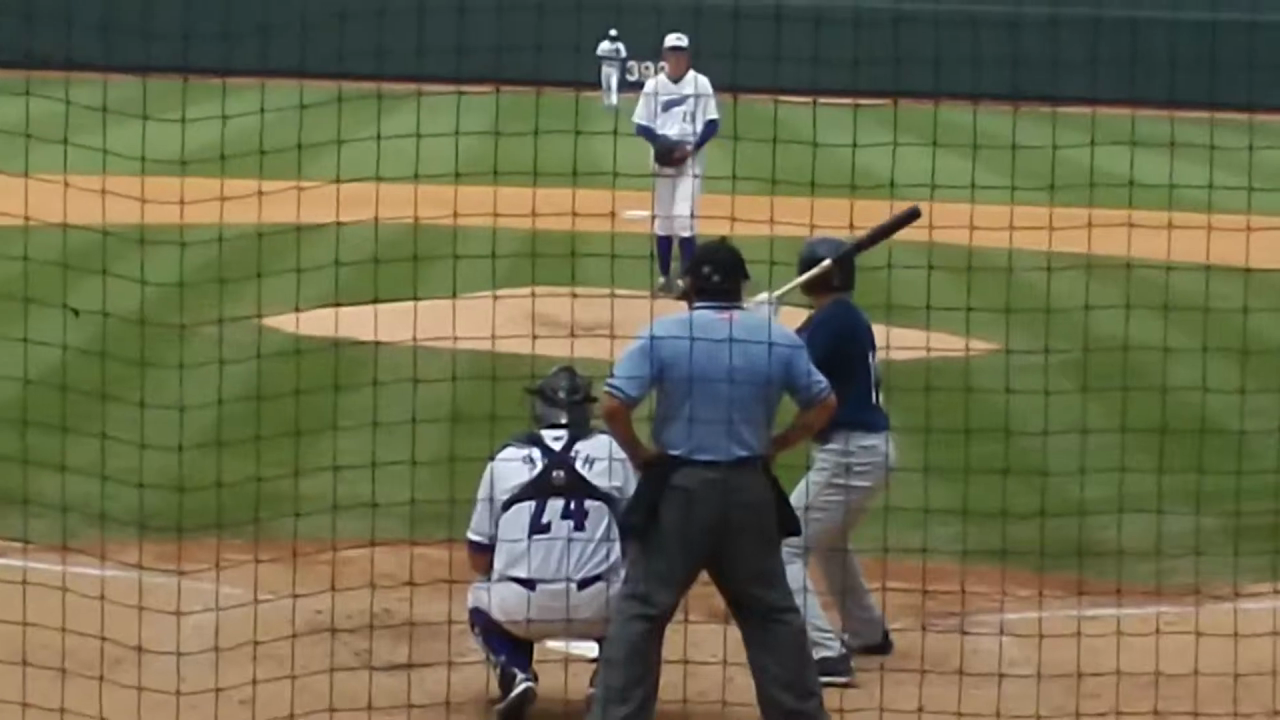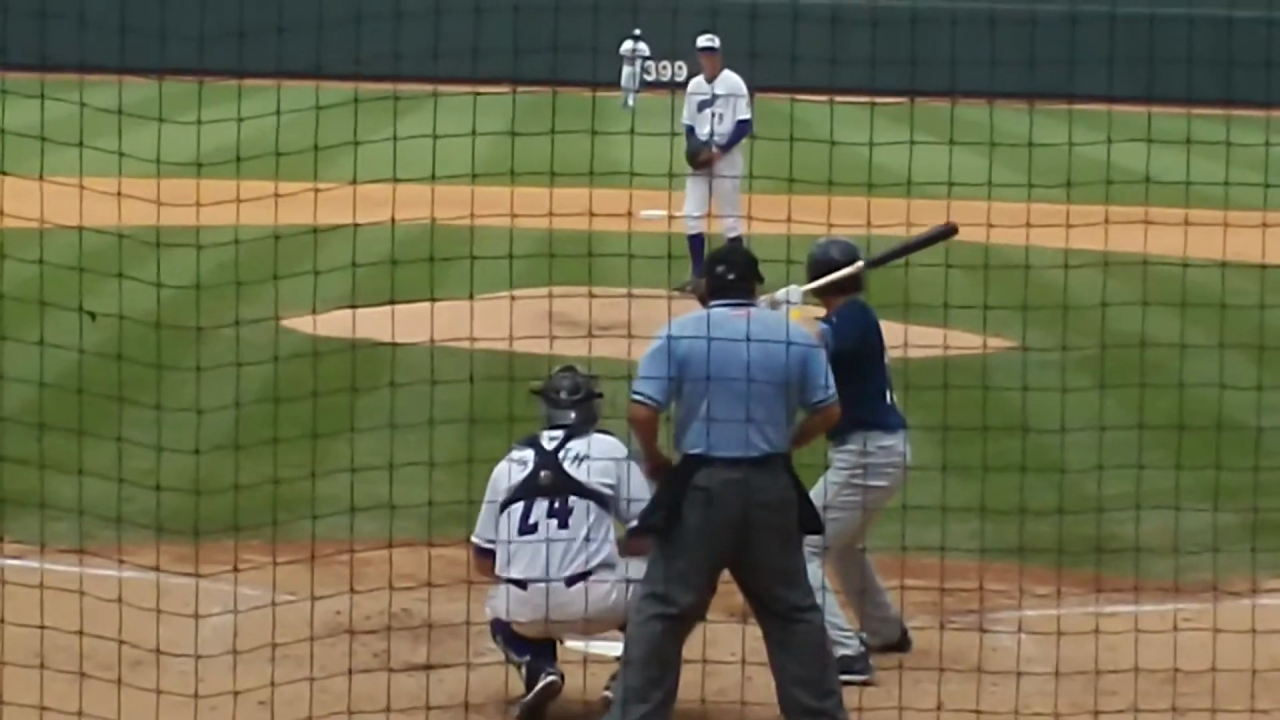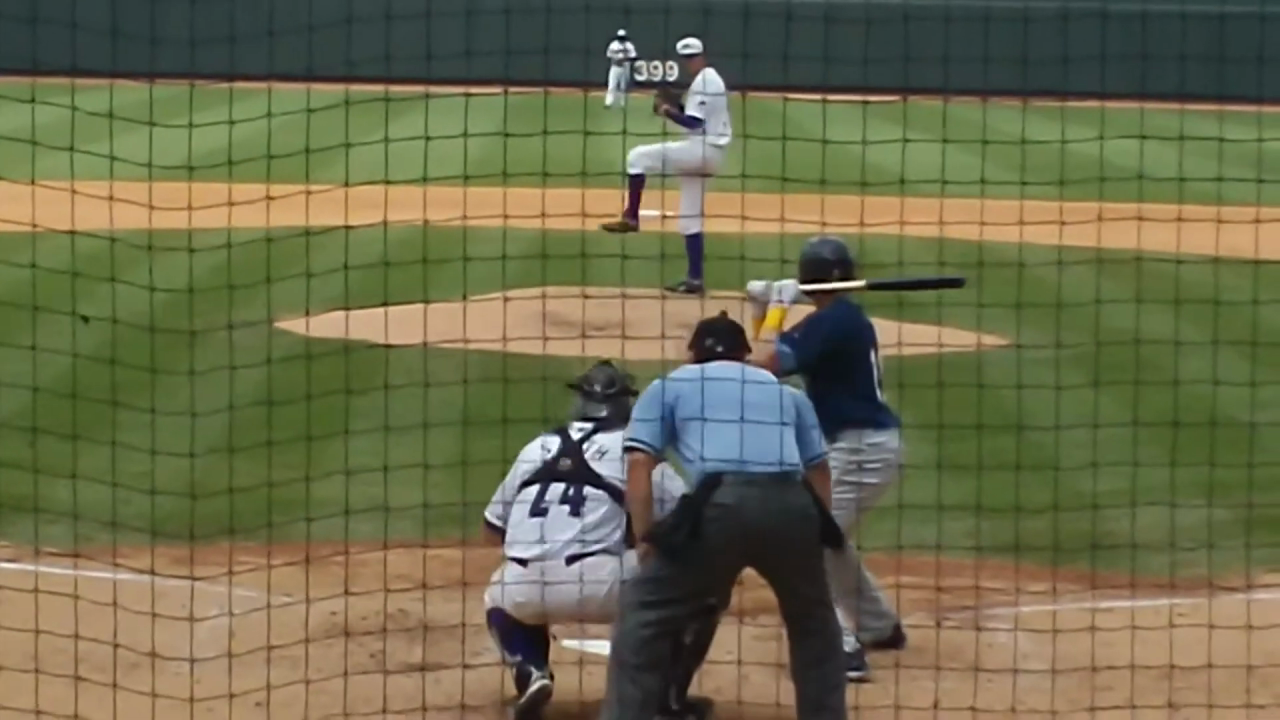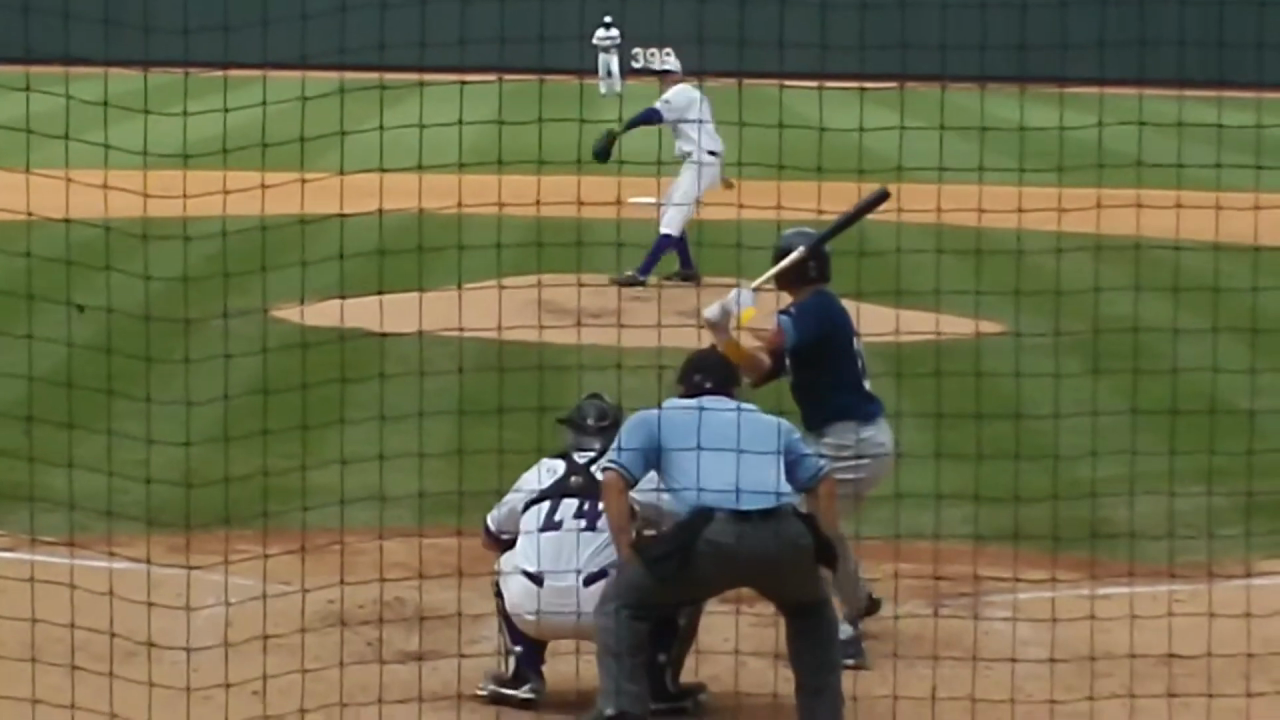
dt=0.7s
person 1, frame 1
left shoulder: (831, 320)
right shoulder: (850, 318)
left hip: (847, 453)
right hip: (867, 447)
left knee: (785, 547)
right knee: (830, 541)
left ankle: (829, 655)
right ankle: (868, 633)
person 1, frame 2
left shoulder: (849, 317)
right shoulder: (855, 317)
left wrist: (791, 306)
right wrist: (779, 312)
left hip: (864, 452)
right hip: (879, 447)
left knee: (801, 546)
right knee: (842, 542)
left ankle: (846, 654)
right ankle: (886, 630)
person 1, frame 3
left shoulder: (830, 320)
right shoulder: (851, 318)
left elbow: (767, 364)
right elbow: (783, 364)
left wrist: (777, 309)
left hip: (858, 450)
right hip: (871, 445)
left ankle: (844, 652)
right ankle: (880, 627)
person 1, frame 4
left shoulder: (817, 308)
right shoulder: (817, 311)
left elbow: (771, 337)
right elbow: (760, 371)
right wrist: (723, 332)
left hip: (849, 444)
right hip: (861, 438)
left ankle: (840, 641)
right ankle: (856, 602)
person 2, frame 1
left shoulder: (662, 335)
right shoulder: (780, 339)
left elbow: (612, 406)
right elbow: (823, 405)
left wrist: (640, 455)
right wrist: (774, 446)
left hip: (680, 488)
right hip: (749, 489)
left knee: (640, 608)
right knee: (773, 610)
person 2, frame 2
left shoulder: (678, 334)
right shoulder: (798, 338)
left elbow: (641, 414)
right elbow: (827, 413)
left wrist: (655, 463)
left hip: (703, 486)
right hip: (772, 487)
left knee: (661, 608)
right knee: (793, 610)
person 2, frame 3
left shoulder: (668, 387)
right shoulder: (787, 392)
left elbow: (639, 463)
right elbow: (819, 470)
left wrist: (645, 544)
right wrist: (812, 532)
left hip: (723, 504)
right hip: (791, 504)
left knee: (644, 608)
right knee: (813, 615)
person 2, frame 4
left shoulder: (653, 418)
right shoulder: (774, 423)
left elbow: (613, 482)
right elbow: (823, 485)
left wrist: (629, 560)
right wrist: (813, 551)
left hip: (713, 538)
right hip: (784, 538)
left knee: (621, 602)
right knee: (811, 609)
person 3, frame 1
left shoulder: (506, 458)
right shoulder: (609, 451)
left elbow: (479, 560)
left hip: (519, 607)
right hip: (593, 606)
left knee: (481, 598)
left ankle: (516, 676)
person 3, frame 2
left shoulder: (509, 462)
right shoulder: (609, 448)
left elbow: (484, 562)
left hip: (524, 610)
right hip: (594, 601)
left knee: (500, 608)
left ankle: (538, 669)
person 3, frame 3
left shoulder: (537, 448)
left elbow: (493, 527)
left hip: (524, 587)
right hip: (593, 583)
left knee: (501, 599)
left ankle: (531, 672)
person 3, frame 4
left shoulder: (539, 473)
left elbow: (492, 537)
left hip: (529, 609)
left knee: (510, 567)
left ankle: (523, 676)
right ankle: (659, 684)
person 4, frame 1
left shoulder: (700, 83)
right shoulder: (653, 85)
left elbow: (712, 123)
right elbow: (641, 125)
left wrist: (693, 148)
right wrist: (660, 143)
left hip: (691, 158)
left knee: (683, 217)
right knee: (662, 219)
right ankle: (665, 276)
person 4, frame 2
left shoulder: (734, 83)
right shoulder: (694, 85)
left elbow: (744, 125)
left wrist: (721, 150)
left hip: (727, 158)
left knee: (730, 220)
right knee: (692, 216)
right ankle: (697, 275)
person 4, frame 3
left shoulder: (704, 81)
right shoulder: (714, 80)
left elbow: (693, 122)
left wrist: (668, 112)
right wrist: (675, 110)
left hip: (701, 150)
right hip: (710, 153)
left knee: (639, 157)
right knee: (690, 216)
left ankle: (630, 217)
right ankle: (695, 278)
person 4, frame 4
left shoulder: (679, 93)
right shoulder: (693, 95)
left elbow: (653, 115)
right elbow: (696, 136)
left wrist: (622, 128)
right wrist: (721, 176)
left hip: (701, 162)
right hip: (705, 162)
left knee: (672, 219)
right knee: (672, 214)
left ankle: (642, 273)
right ankle: (687, 269)
